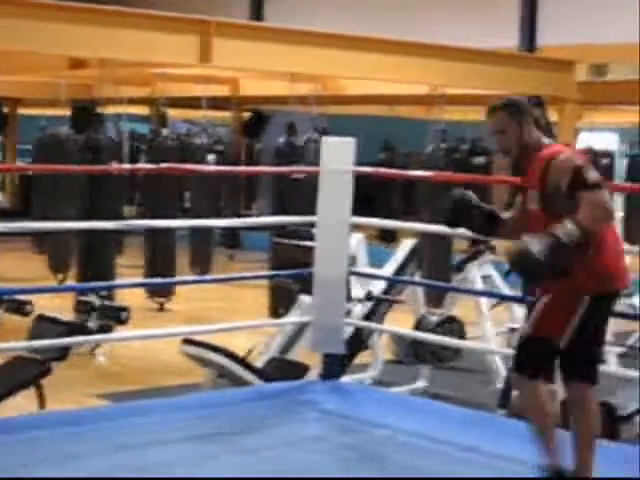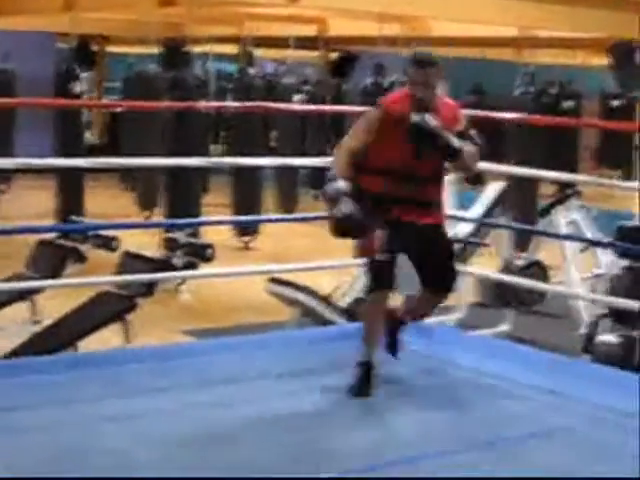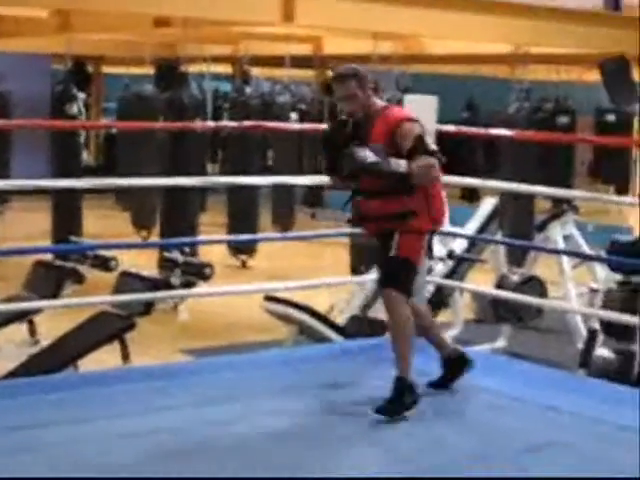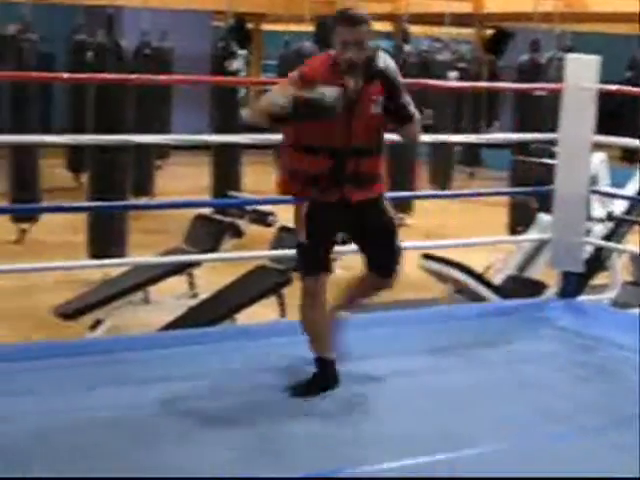
dt=1s
person 1, frame 1
left shoulder: (557, 163)
right shoulder: (536, 166)
left elbow: (601, 204)
right elbow: (523, 228)
left wrist: (550, 243)
right wrist: (481, 219)
left hip: (580, 284)
right hip: (585, 283)
left knee: (527, 370)
right knee: (580, 381)
person 1, frame 2
left shoulder: (452, 113)
right shoulder: (386, 109)
left elbow: (472, 167)
right elbow: (346, 152)
left wrist: (443, 139)
right wrist: (340, 196)
left hip: (425, 212)
right hip: (381, 210)
left knee: (441, 286)
right knee: (381, 285)
left ankle: (396, 321)
right ankle: (366, 365)
person 1, frame 3
left shoulder: (402, 125)
right shoulder: (353, 127)
left elbow: (433, 171)
right elbow: (339, 173)
left wrist: (383, 165)
right wrist: (336, 147)
left hip: (411, 221)
right hip: (386, 223)
left knee: (394, 293)
right knee: (402, 297)
left ankle: (405, 387)
right ankle: (452, 358)
person 1, frame 4
left shoulder: (382, 78)
right shoulder: (308, 74)
left elbow: (413, 131)
right elbow: (256, 113)
left wrist: (396, 91)
right wrist: (299, 103)
left hip: (364, 188)
right hip: (319, 189)
left knee: (385, 272)
right knee: (313, 276)
left ankle: (331, 317)
right ankle: (325, 367)
